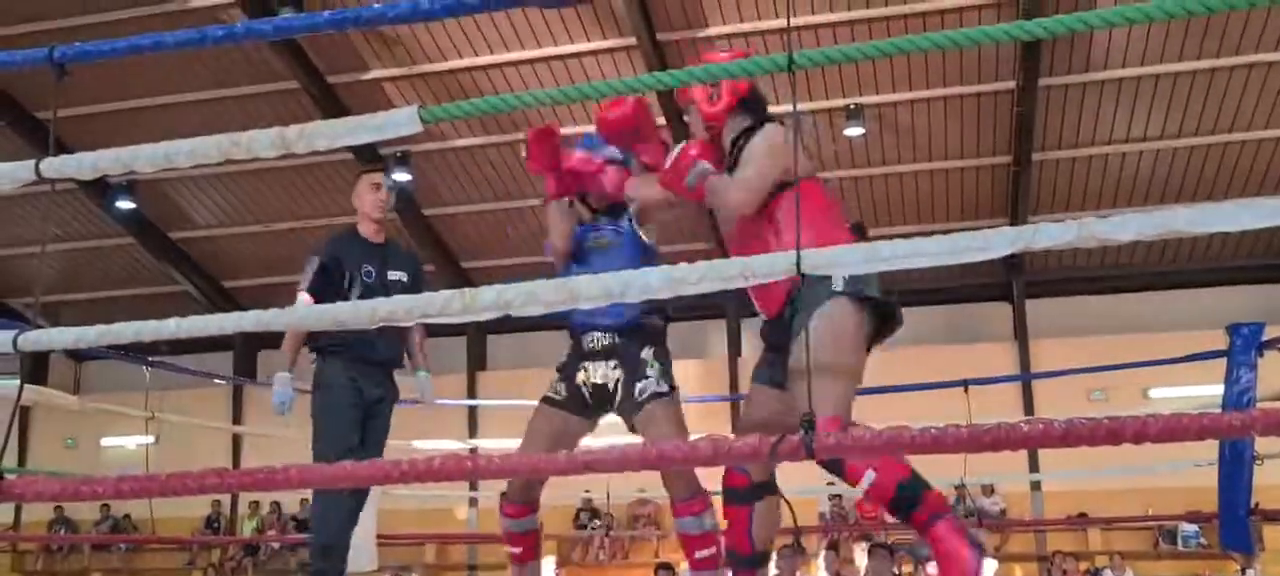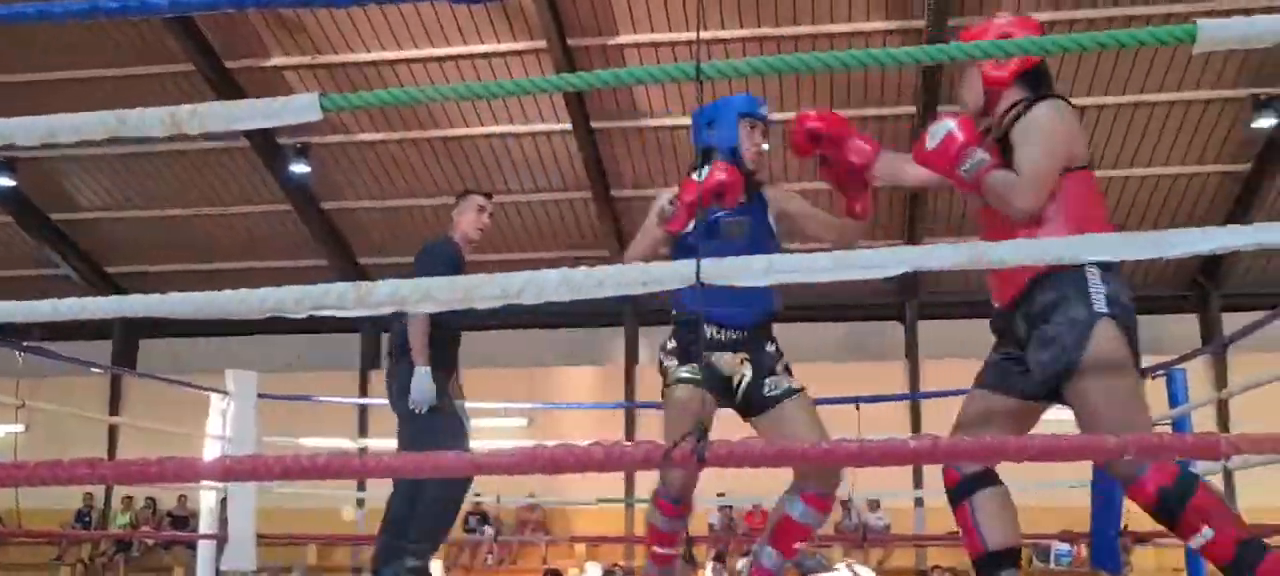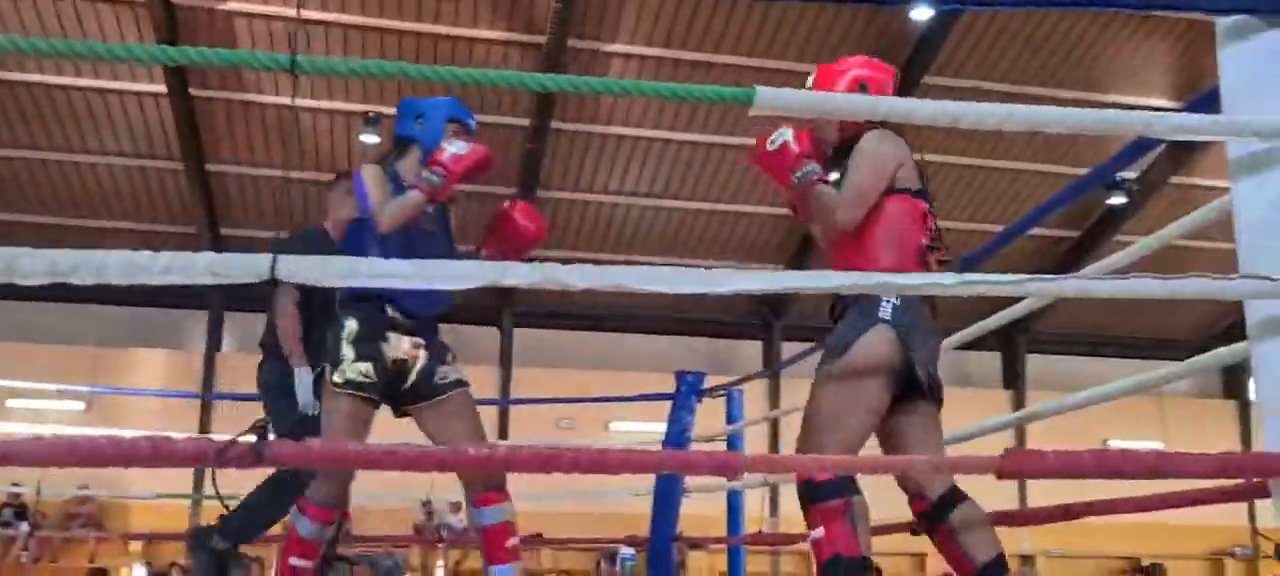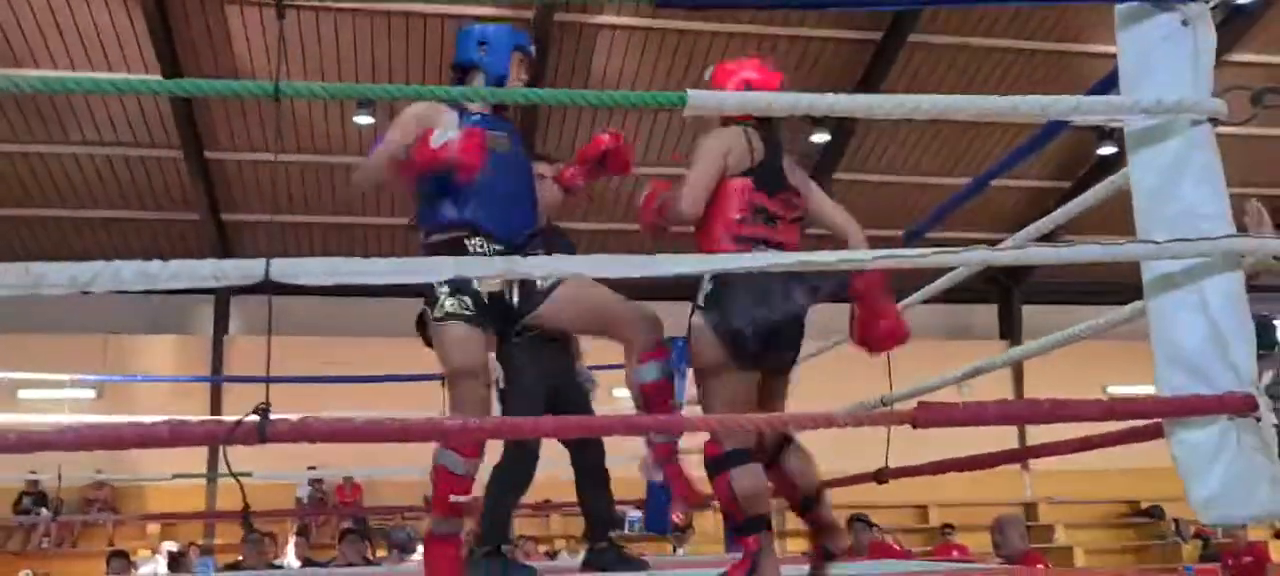
dt=1s
person 1, frame 1
left shoulder: (769, 136)
right shoulder: (730, 155)
left elbow: (735, 204)
left wrist: (696, 170)
left hip: (828, 287)
right hip: (790, 317)
left knee: (825, 431)
right knee: (747, 464)
person 1, frame 2
left shoulder: (1049, 116)
right shoulder: (991, 139)
left elbow: (1025, 202)
right elbow: (905, 173)
left wrist: (967, 158)
right wrist: (844, 141)
left hip: (1079, 299)
right hip: (1027, 321)
left knee: (1135, 467)
right knee: (963, 458)
person 1, frame 3
left shoulder: (879, 143)
right shoulder: (863, 163)
left elbow: (841, 218)
right elbow: (834, 241)
left wrist: (797, 168)
right wrist: (805, 185)
left hip: (884, 313)
right hip: (892, 320)
right knee: (930, 487)
person 1, frame 4
left shoulder: (722, 138)
right shoulder: (787, 165)
left elbow: (687, 207)
right elbow: (846, 227)
left wrist: (654, 205)
right wrist: (871, 294)
left hip: (735, 288)
right hip: (788, 289)
left knee: (728, 435)
right knee: (767, 432)
right ankle: (827, 533)
person 2, frame 1
left shoulder: (633, 211)
right shoulder: (563, 214)
right elbow: (558, 248)
right wrist: (556, 180)
left hip: (637, 352)
right hip: (583, 358)
left knee: (679, 475)
right knee: (519, 483)
person 2, frame 2
left shoulder: (770, 201)
right shoulder: (683, 196)
left elbow: (848, 235)
right elbow: (634, 262)
left wrist: (858, 188)
right wrist: (680, 211)
left hip: (755, 353)
right hip: (695, 346)
left knee: (823, 469)
right knee: (680, 476)
person 2, frame 3
left shoulder: (437, 205)
right shoulder: (373, 176)
right elbow: (383, 222)
left wrist: (494, 253)
right wrist: (434, 181)
left hip: (421, 342)
right hip: (368, 332)
left knee: (485, 473)
right knee: (333, 479)
person 2, frame 4
left shoulder: (507, 131)
right shoulder: (428, 115)
right elbow: (368, 178)
left wrist: (578, 173)
right wrist: (425, 158)
left hip: (518, 271)
right hip: (458, 272)
left knee: (639, 324)
right knee: (471, 417)
left ankle: (666, 460)
person 3, frame 1
left shoulder: (406, 261)
right shoulder: (335, 250)
left elbow: (412, 324)
right elbow: (301, 311)
left wrist: (423, 371)
right wrist: (285, 373)
left hip: (382, 380)
right hip: (339, 372)
right knee: (336, 469)
person 3, frame 2
left shoulder: (453, 261)
right shoulder: (442, 252)
right elbow: (418, 306)
left wrist: (457, 401)
right wrist: (422, 370)
left hip: (430, 380)
right hip: (416, 375)
left knee: (413, 481)
person 3, frame 3
left shoulder: (344, 258)
right shoulder: (306, 244)
right elbow: (285, 303)
right wrist: (301, 370)
left hip: (315, 376)
right hip: (288, 375)
right knee: (305, 469)
right ankle: (217, 543)
person 3, frame 4
left shoulder: (559, 239)
left wrist: (577, 362)
left hip: (557, 354)
right hip: (522, 350)
left knee: (589, 449)
right knee: (522, 450)
left ankle: (600, 543)
